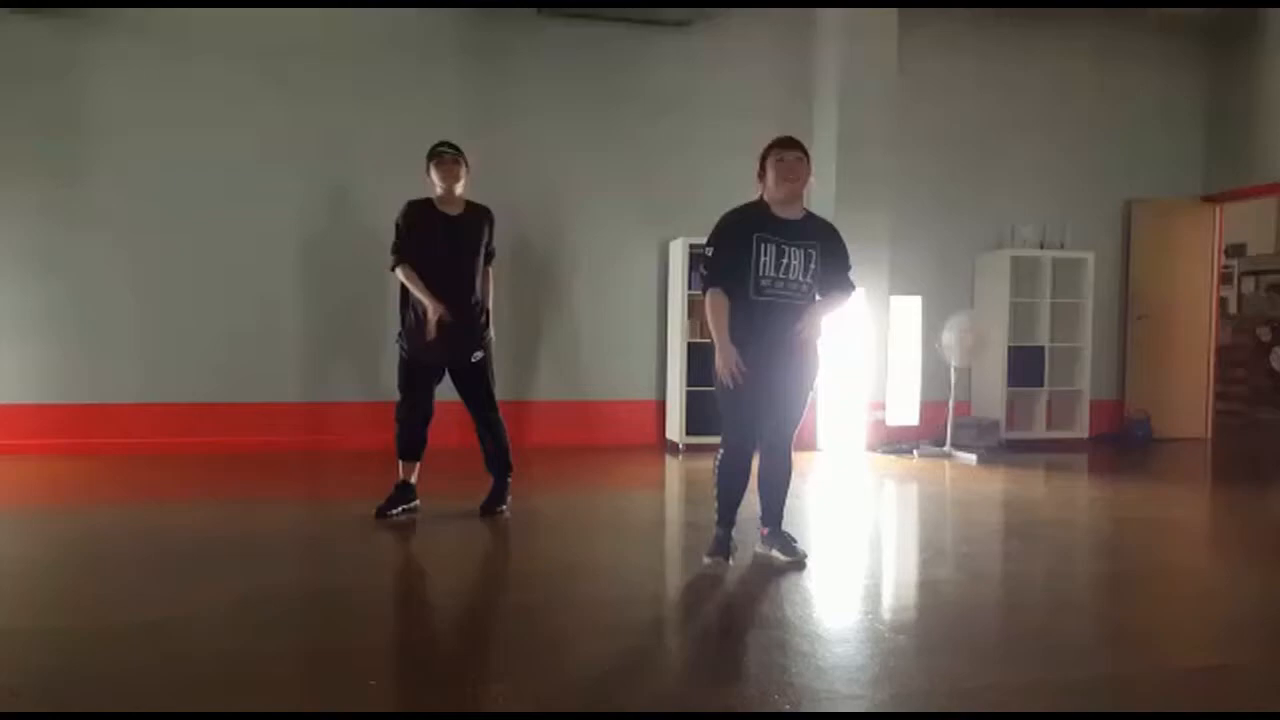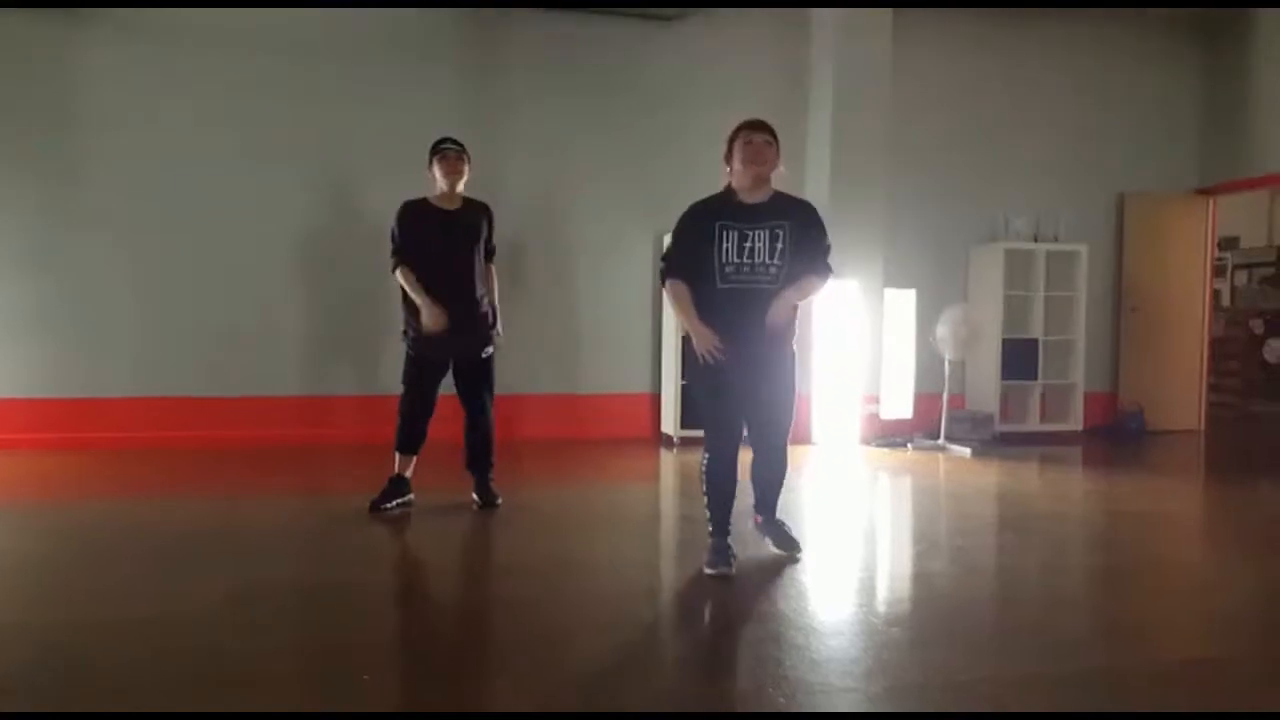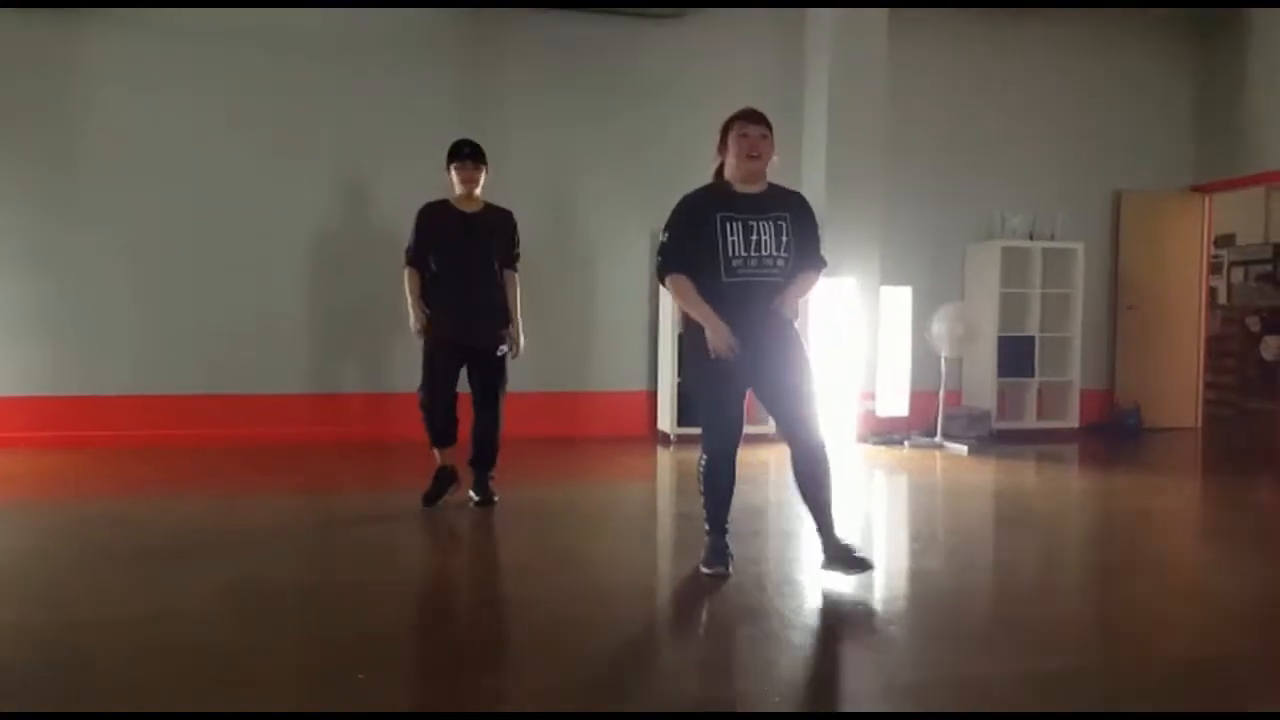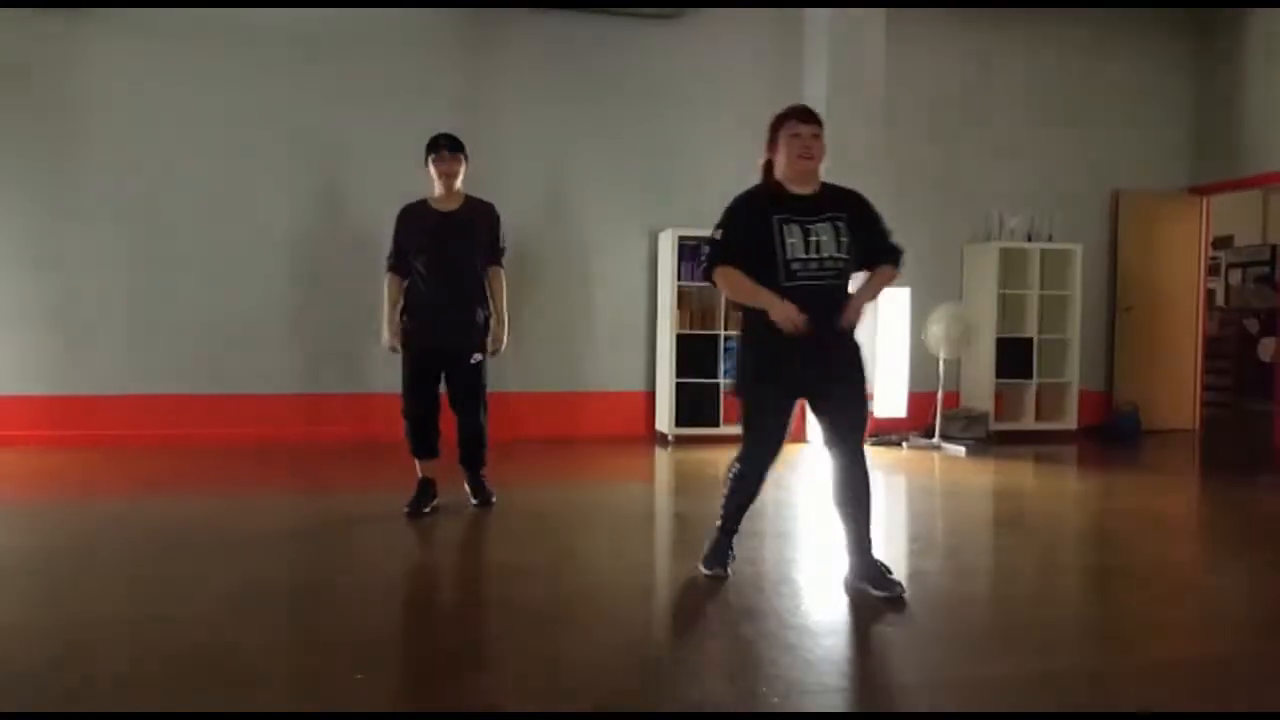
dt=0.4s
person 1, frame 1
left shoulder: (824, 234)
right shoulder: (737, 224)
left elbow: (841, 288)
right elbow: (714, 286)
left wrist: (816, 312)
right wrist: (723, 345)
left hip: (795, 355)
right hip: (744, 353)
left knee: (780, 444)
right knee: (738, 442)
left ankle: (772, 530)
right ankle: (723, 531)
person 1, frame 2
left shoulder: (800, 214)
right shoulder: (702, 215)
left elbow: (820, 270)
right elbow: (674, 275)
left wrist: (788, 296)
right wrist: (694, 326)
left hip: (772, 346)
right hip: (716, 347)
left knee: (773, 441)
right knee: (721, 444)
left ankle: (767, 516)
right ankle: (719, 540)
person 1, frame 3
left shoulder: (794, 207)
right shoulder: (697, 207)
left elbow: (812, 264)
right elbow: (671, 273)
left wrist: (792, 295)
right wrist: (710, 322)
left hip: (779, 339)
right hip: (717, 345)
left knee: (808, 439)
right knee: (720, 444)
left ankle: (831, 541)
right ankle: (716, 541)
person 1, frame 4
left shoulder: (851, 206)
right shoulder: (751, 208)
left elbow: (888, 260)
right elbow: (720, 269)
left wrist: (862, 297)
right wrist: (771, 303)
left hip: (837, 351)
right hip: (770, 354)
left knee: (849, 453)
right knee: (759, 450)
left ankle: (861, 560)
right ankle: (723, 538)
person 2, frame 1
left shoulder: (482, 217)
right shoulder: (413, 213)
right elbow: (400, 265)
left wrist: (486, 317)
right wrist: (428, 301)
left hip: (470, 330)
right hip: (421, 329)
left knee: (484, 407)
right knee: (412, 409)
left ankle: (501, 482)
right ankle: (406, 488)
person 2, frame 2
left shoulder: (482, 213)
right shoulder: (412, 213)
right elbow: (401, 268)
left wrist: (494, 316)
right wrist: (424, 304)
left hip: (476, 327)
right hip: (428, 328)
left knee: (479, 406)
right knee: (414, 403)
left ankle: (482, 480)
right ankle: (401, 483)
person 2, frame 3
left shoulder: (503, 220)
right shoulder: (430, 215)
left elbow: (509, 273)
right elbow: (413, 265)
left wrist: (516, 322)
right wrist: (414, 308)
left hip: (490, 327)
right hip: (443, 325)
left knee: (489, 404)
right knee: (435, 397)
left ankle: (482, 477)
right ankle: (447, 468)
person 2, frame 4
left shoulder: (484, 214)
right shoulder: (410, 216)
left elbow: (494, 269)
right elbow: (396, 271)
left wrist: (501, 321)
right wrist: (390, 321)
left hip: (468, 331)
right hip: (419, 330)
left knee: (471, 406)
right knee: (418, 406)
left ankle: (475, 475)
right ankle: (426, 484)
